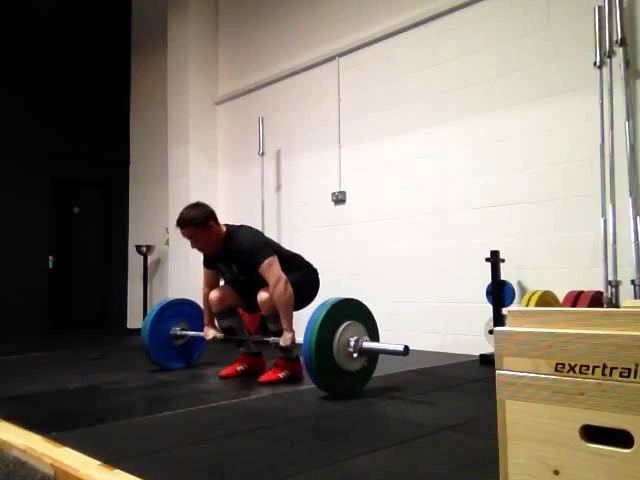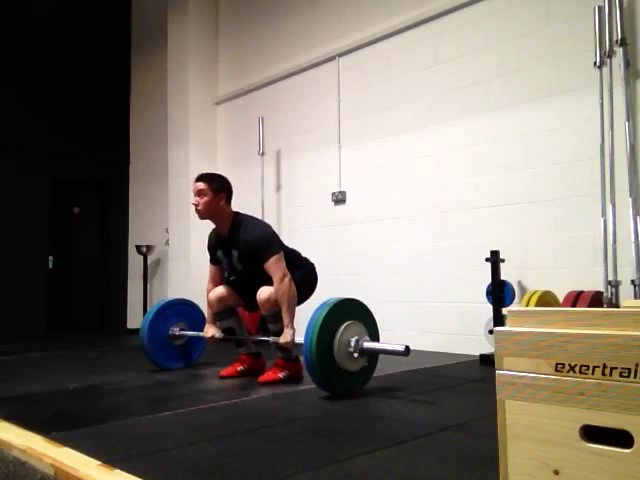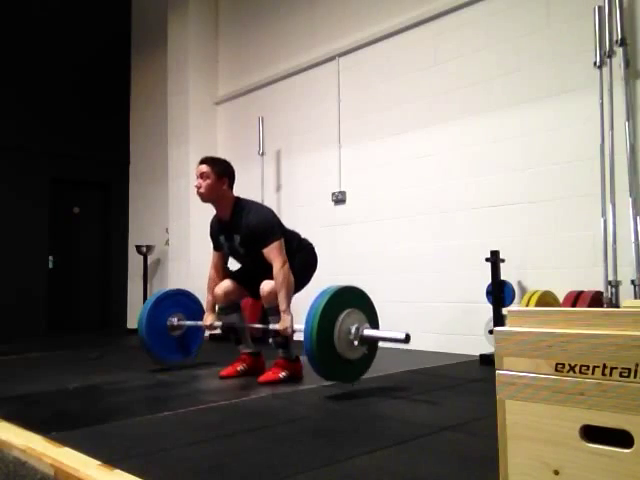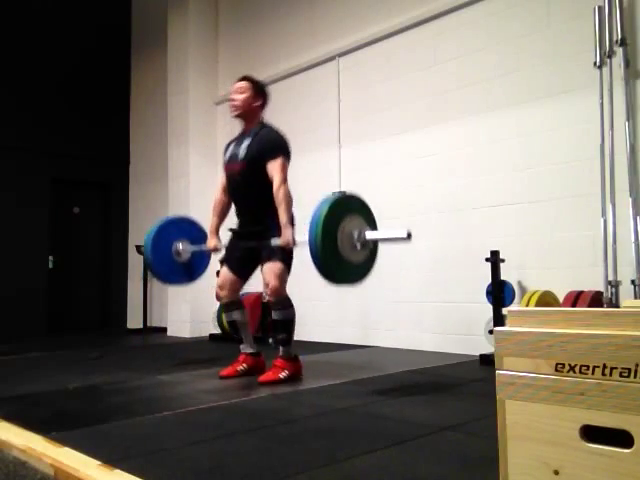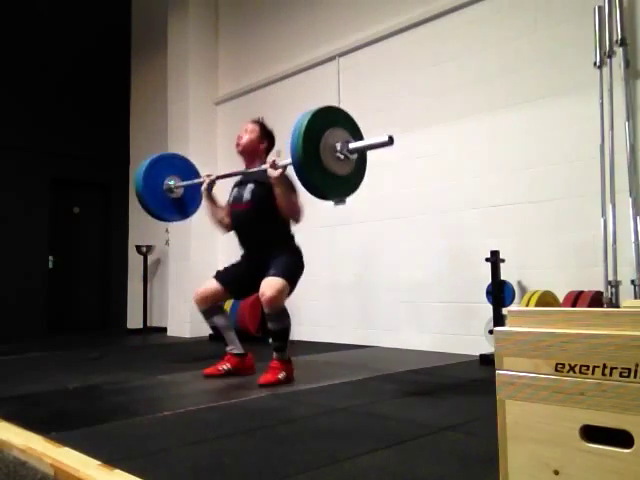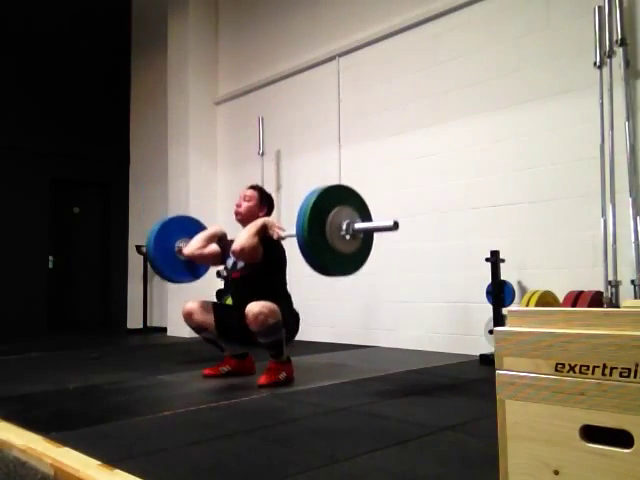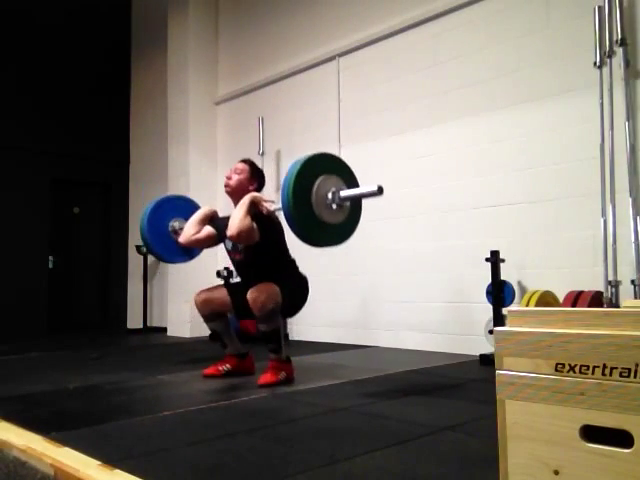
dt=0.4s
person 1, frame 1
left shoulder: (247, 242)
right shoulder: (211, 250)
left elbow: (279, 283)
right elbow: (208, 288)
left wrist: (287, 331)
right wrist: (208, 325)
left hip: (301, 279)
left knee: (266, 298)
right knee: (216, 298)
left ankle: (289, 362)
right ankle: (250, 356)
person 1, frame 2
left shoulder: (254, 233)
right shoulder: (215, 239)
left elbow: (283, 279)
right elbow: (214, 283)
left wrist: (288, 328)
right wrist: (210, 323)
left hip: (298, 276)
left knee: (266, 297)
right knee: (217, 297)
left ankle: (289, 361)
right ankle: (250, 357)
person 1, frame 3
left shoulder: (256, 218)
right shoulder: (217, 224)
left elbow: (281, 266)
right elbow: (217, 270)
left wrist: (285, 315)
right wrist: (209, 311)
left hip: (298, 258)
left knee: (268, 291)
right knee: (223, 294)
left ankle: (288, 362)
right ankle: (250, 357)
person 1, frame 4
left shoulder: (269, 137)
right shoulder: (232, 145)
left elbow: (280, 184)
right elbow: (224, 191)
left wrist: (287, 230)
right wrist: (213, 233)
left hip: (272, 224)
right hip: (247, 228)
left knee: (274, 285)
right knee: (225, 290)
left ankle: (287, 360)
right ankle: (250, 356)
person 1, frame 5
left shoulder: (270, 176)
right shoulder: (238, 183)
left elbow: (294, 215)
right elbow: (227, 223)
left wrist: (277, 178)
right wrist: (208, 192)
left hip: (281, 256)
right hip: (252, 259)
left knee: (270, 294)
right knee: (204, 295)
left ankle: (281, 361)
right ankle: (237, 355)
person 1, frame 6
left shoulder: (268, 244)
right shoulder: (229, 246)
left elbow: (240, 249)
right elbow: (190, 252)
left wrist: (261, 223)
right wrist: (214, 233)
left hip: (279, 321)
left knee: (256, 312)
right knee: (191, 310)
left ankle: (281, 364)
right ankle: (238, 358)
person 1, frame 7
left shoulder: (261, 218)
right shoulder: (226, 222)
left elbow: (235, 234)
right elbow: (187, 239)
left wrist: (247, 200)
right wrist: (205, 212)
left hip: (288, 288)
right hip: (256, 285)
left knee: (258, 296)
right knee: (203, 299)
left ankle: (280, 362)
right ankle: (238, 356)
